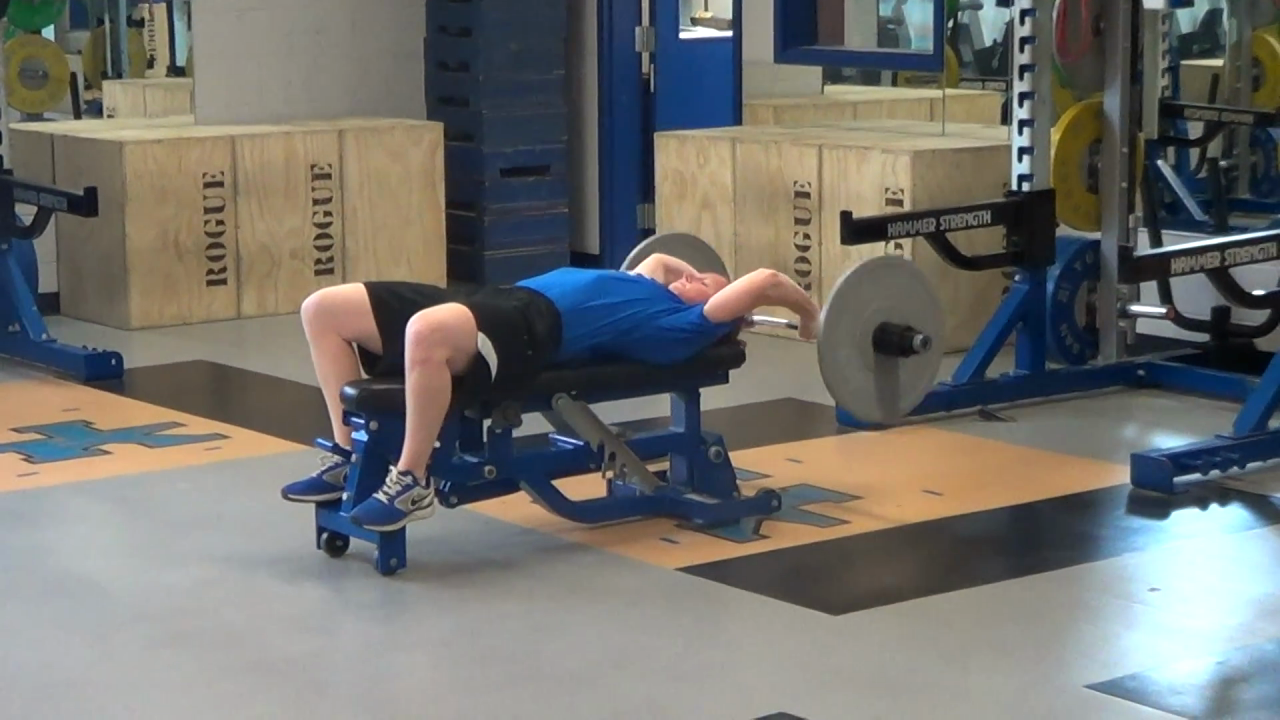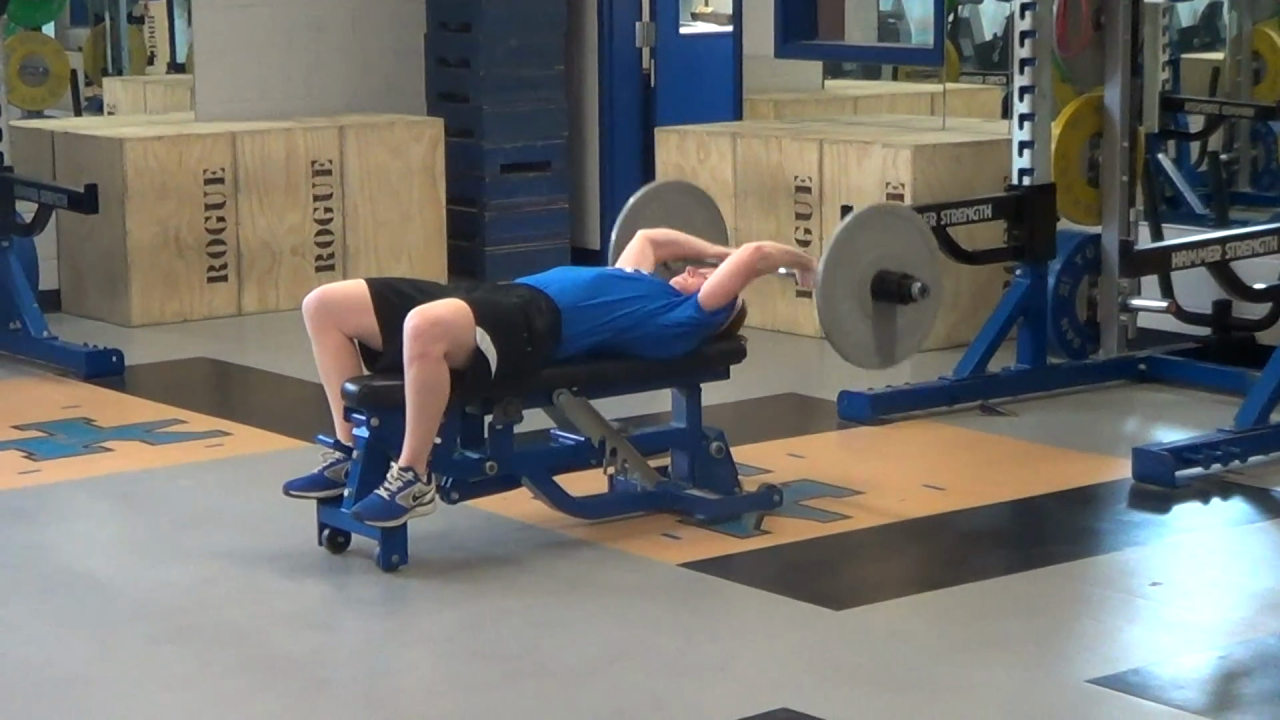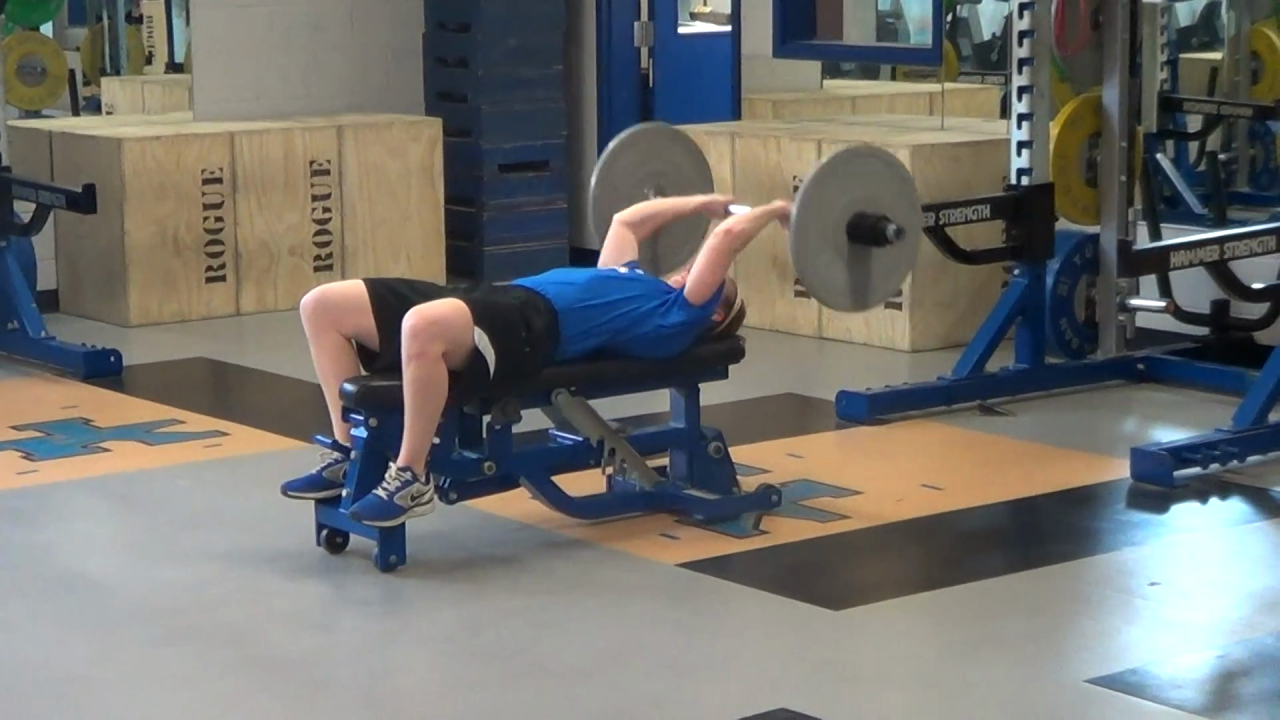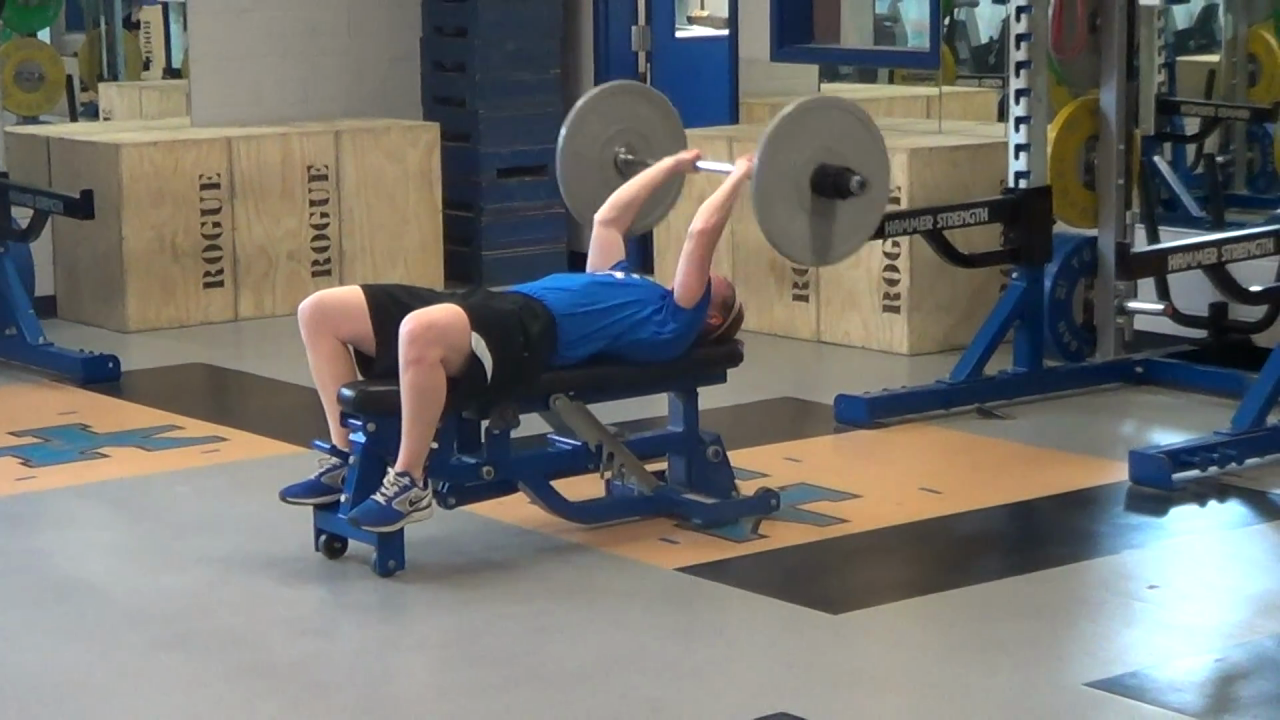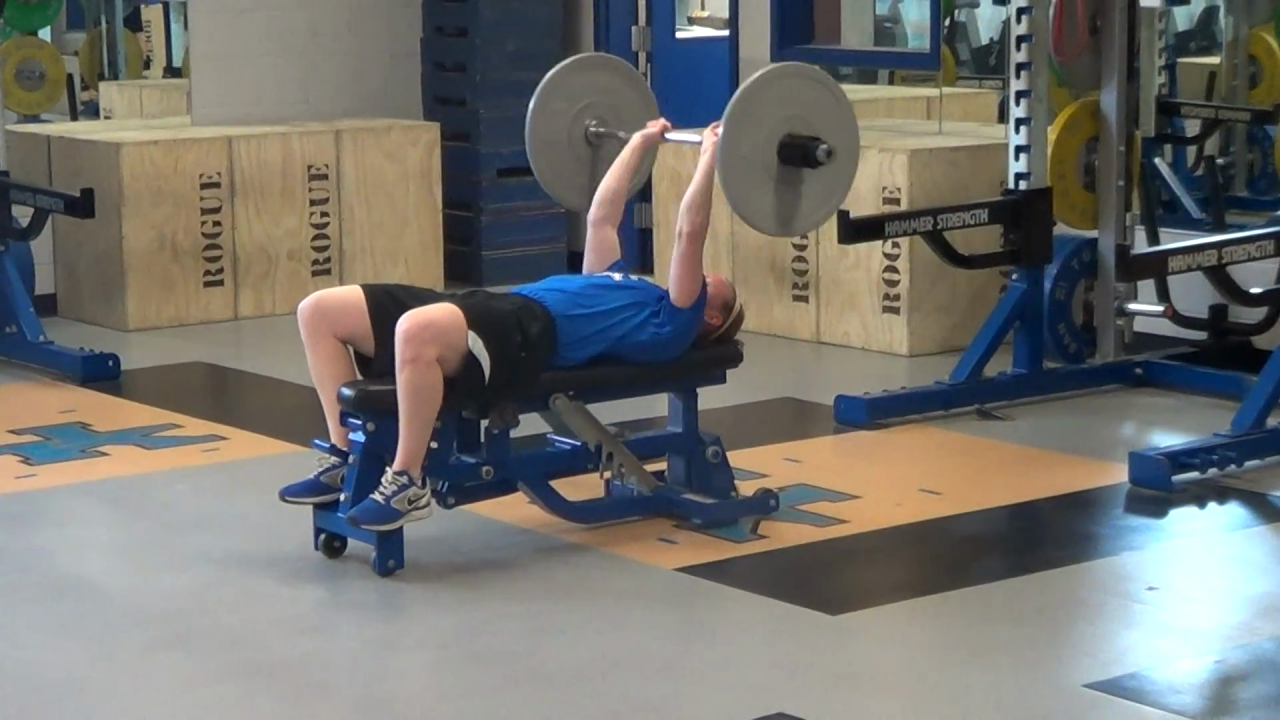
dt=0.2s
person 1, frame 1
left shoulder: (682, 326)
right shoulder: (651, 298)
left elbow: (764, 280)
right elbow: (660, 261)
left wrist: (809, 312)
left hip: (535, 325)
right hip: (501, 300)
left knee: (426, 331)
right knee: (323, 309)
left ankle: (411, 481)
right ankle: (349, 456)
person 1, frame 2
left shoulder: (681, 322)
right shoulder: (644, 291)
left elbow: (752, 257)
right elbow: (648, 235)
left wrist: (799, 259)
right wrist: (718, 249)
left hip: (534, 321)
right hip: (498, 298)
left knee: (424, 327)
right knee: (324, 305)
left ankle: (411, 477)
right ankle: (350, 451)
person 1, frame 3
left shoulder: (677, 319)
right shoulder: (632, 283)
left elbow: (725, 237)
right elbow: (626, 220)
left wrist: (773, 210)
right wrist: (706, 201)
left hip: (531, 324)
right hip: (496, 298)
left knee: (422, 325)
right knee: (322, 305)
left ankle: (410, 477)
right ankle: (348, 452)
person 1, frame 4
left shoulder: (674, 326)
right shoulder: (624, 283)
left elbow: (700, 236)
right elbow: (607, 218)
left wrist: (741, 176)
right wrist: (672, 164)
left hip: (529, 332)
right hip: (493, 306)
left knee: (420, 332)
right knee: (319, 311)
left ankle: (409, 485)
right ankle: (346, 461)
person 1, frame 5
left shoulder: (671, 326)
right shoulder: (620, 283)
left elbow: (690, 234)
right elbow: (600, 218)
left wrist: (709, 156)
right wrist: (641, 143)
left hip: (528, 332)
right hip: (494, 307)
left knee: (417, 331)
right knee: (319, 310)
left ankle: (407, 483)
right ankle: (345, 459)
